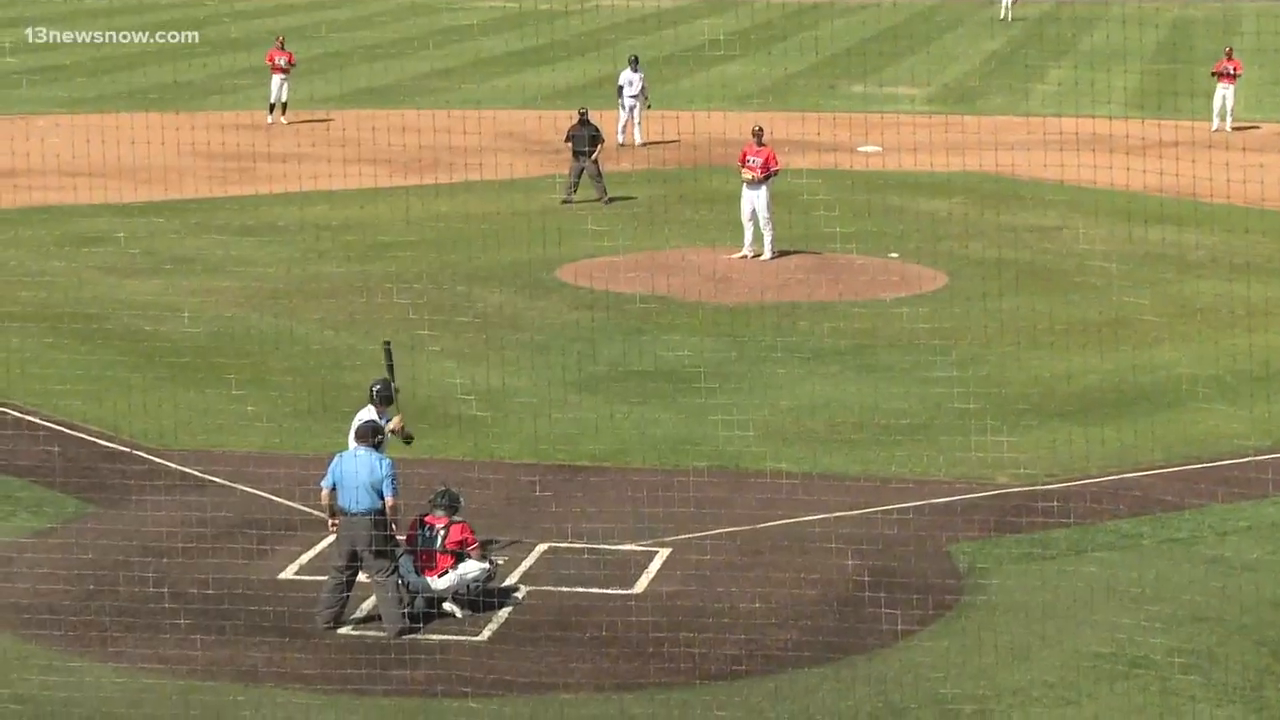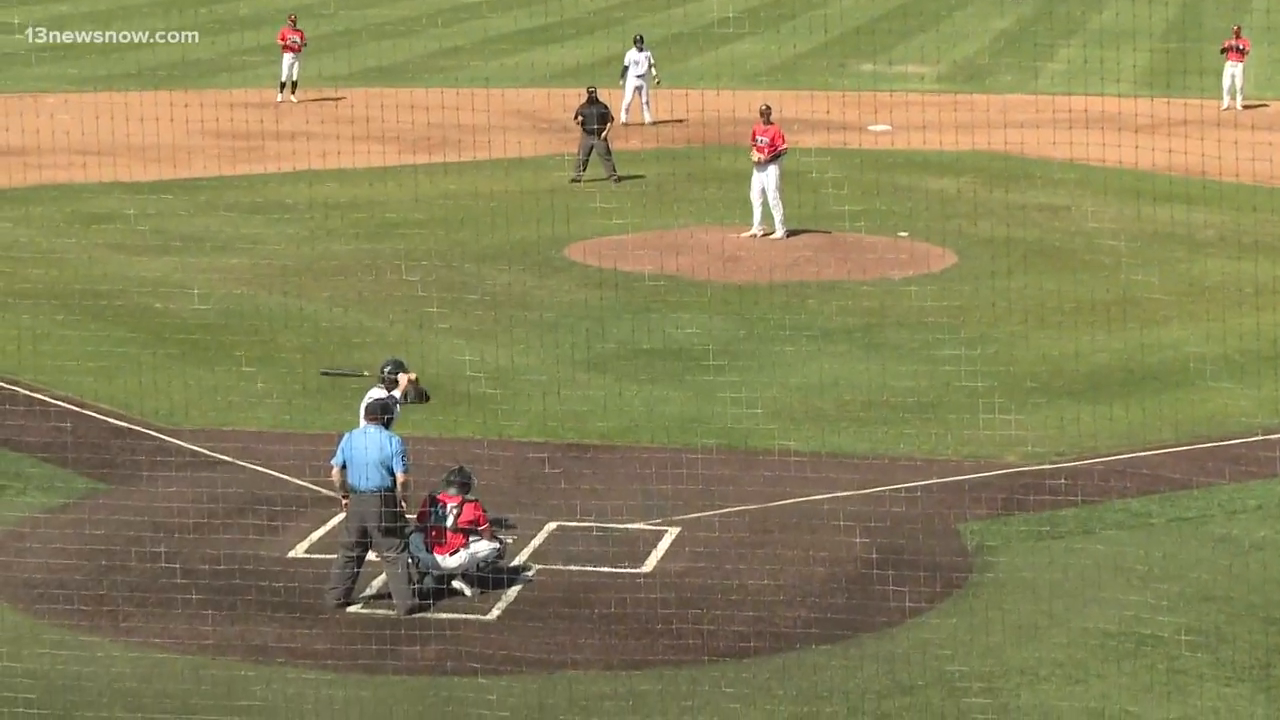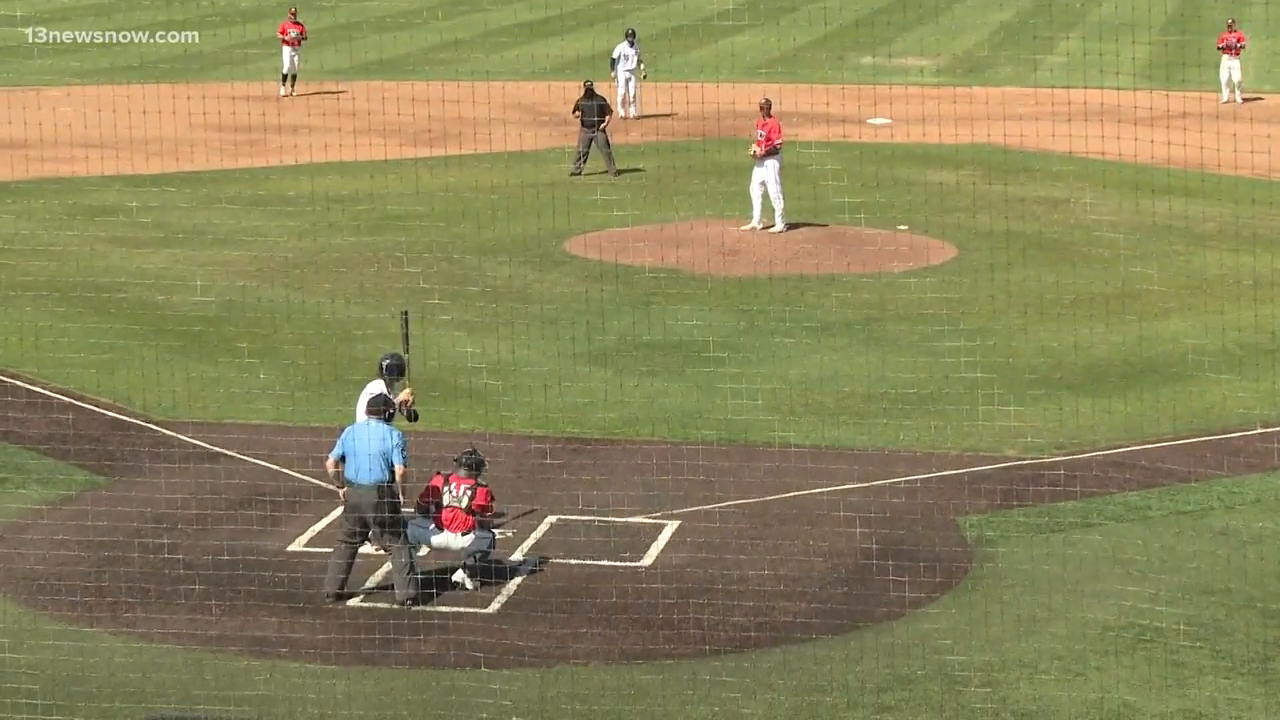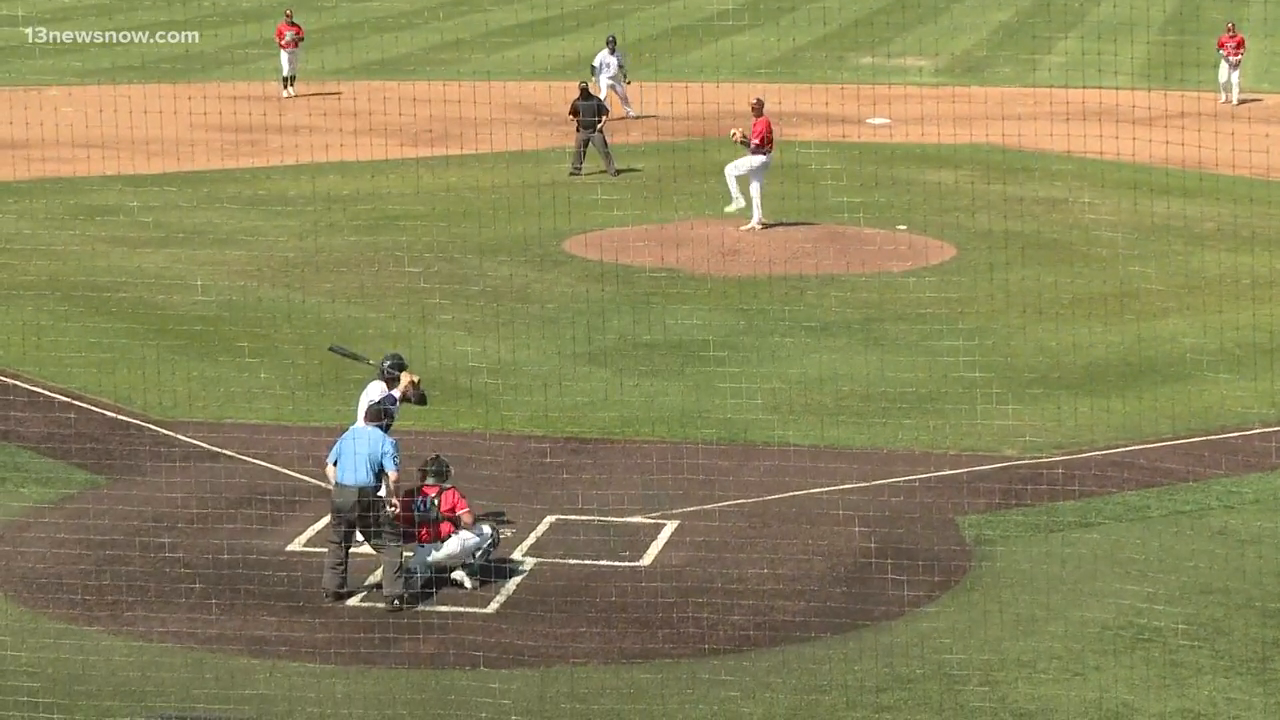
dt=0.5s
person 1, frame 1
left shoulder: (339, 460)
right shoulder: (383, 463)
left elbow: (325, 494)
right elbow: (390, 501)
left wrist: (331, 517)
right wrist: (392, 523)
left hip: (346, 524)
right hip: (374, 525)
left knee: (340, 573)
right knee: (385, 575)
left ankle: (327, 618)
right ankle: (395, 624)
person 1, frame 2
left shoulder: (349, 438)
right shoulder: (393, 441)
left elbow: (336, 472)
right elbow: (401, 478)
left wrist: (344, 496)
right wrist: (401, 500)
left hip: (356, 502)
right hip: (383, 503)
left knee: (349, 552)
right knee: (395, 554)
left ankle: (337, 596)
right ankle: (405, 603)
person 1, frame 3
left shoulder: (350, 431)
right shoulder: (393, 434)
left elbow: (330, 463)
right elbow: (400, 470)
left wrist: (340, 486)
right wrist: (400, 492)
left hip: (353, 494)
right hip: (380, 496)
left knee: (346, 542)
right knee: (397, 544)
left ankle: (333, 589)
right ankle: (405, 593)
person 1, frame 4
left shoulder: (348, 434)
right shoulder: (386, 441)
left elbow: (329, 468)
right elbow: (392, 476)
right wrist: (394, 497)
left hip: (339, 495)
right hip: (365, 497)
left knee: (337, 543)
right knee: (390, 543)
left ankle: (332, 589)
right ankle: (393, 595)
